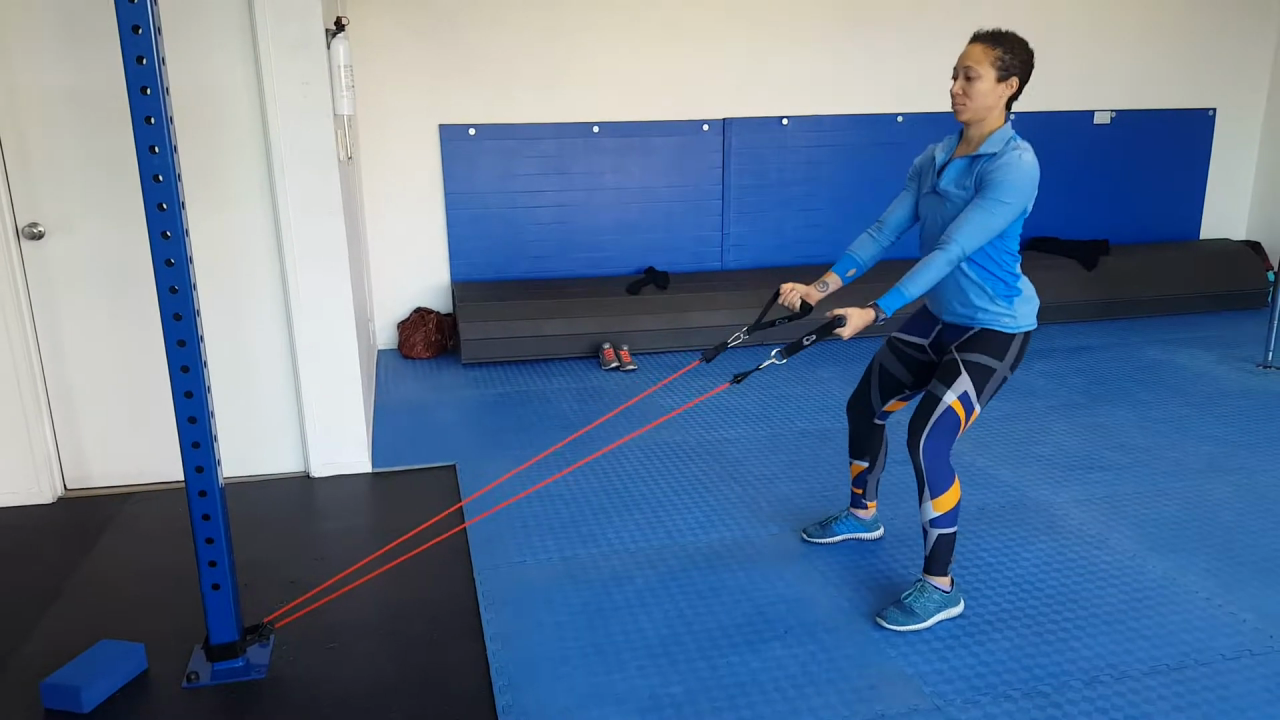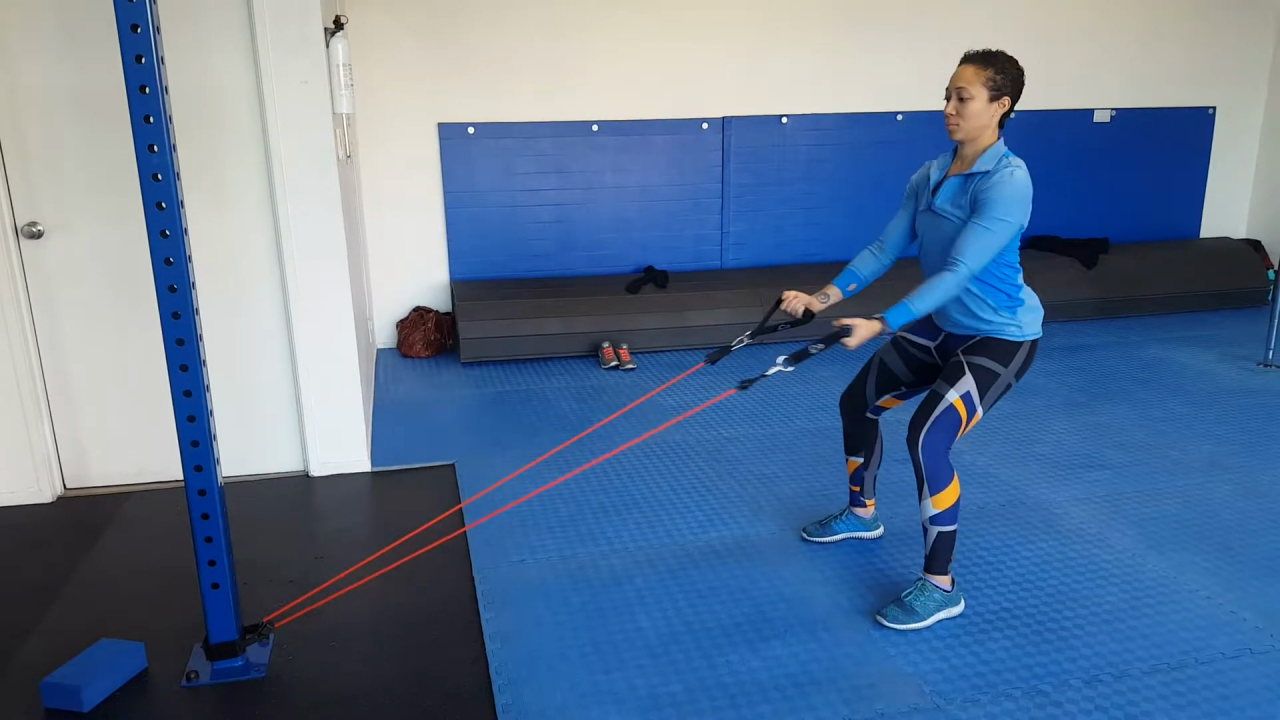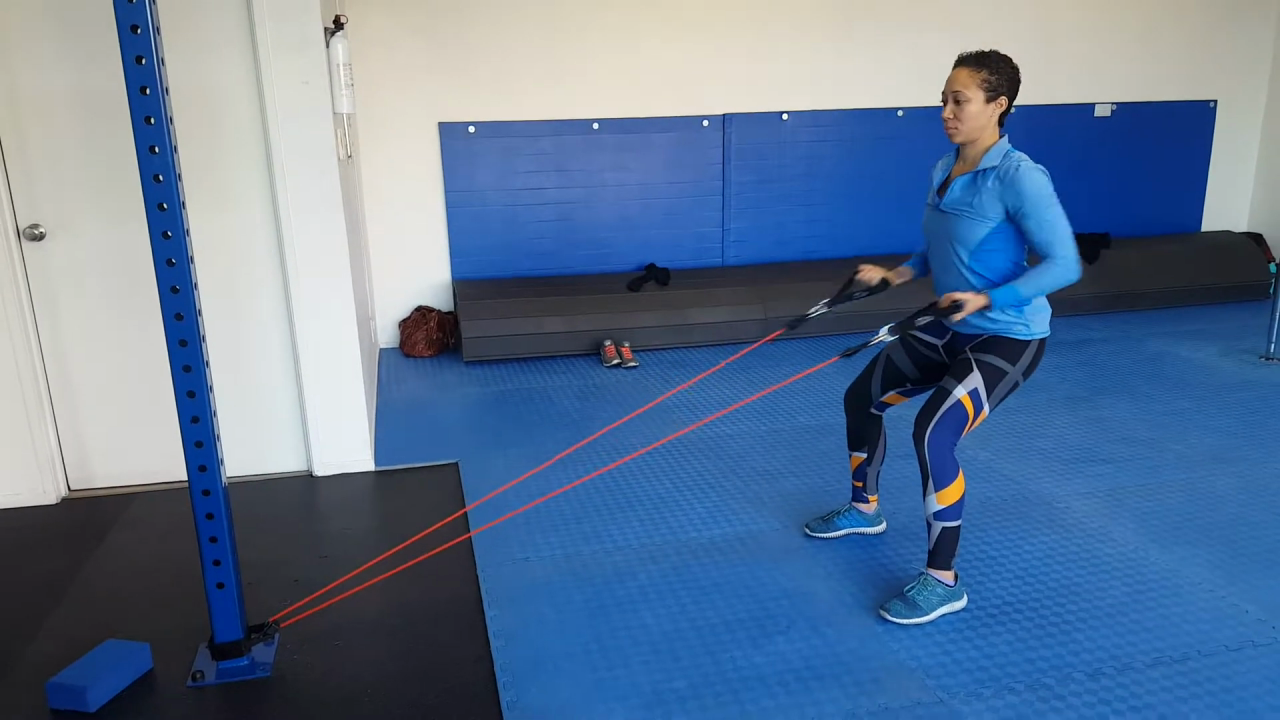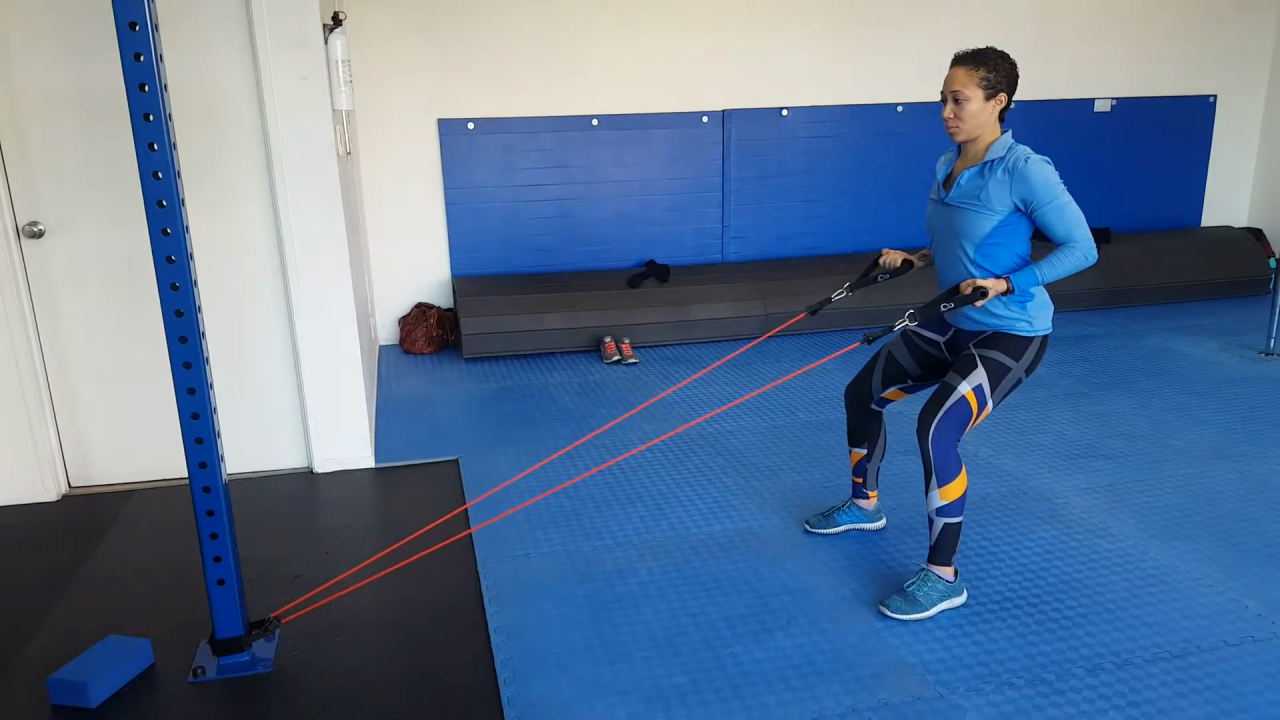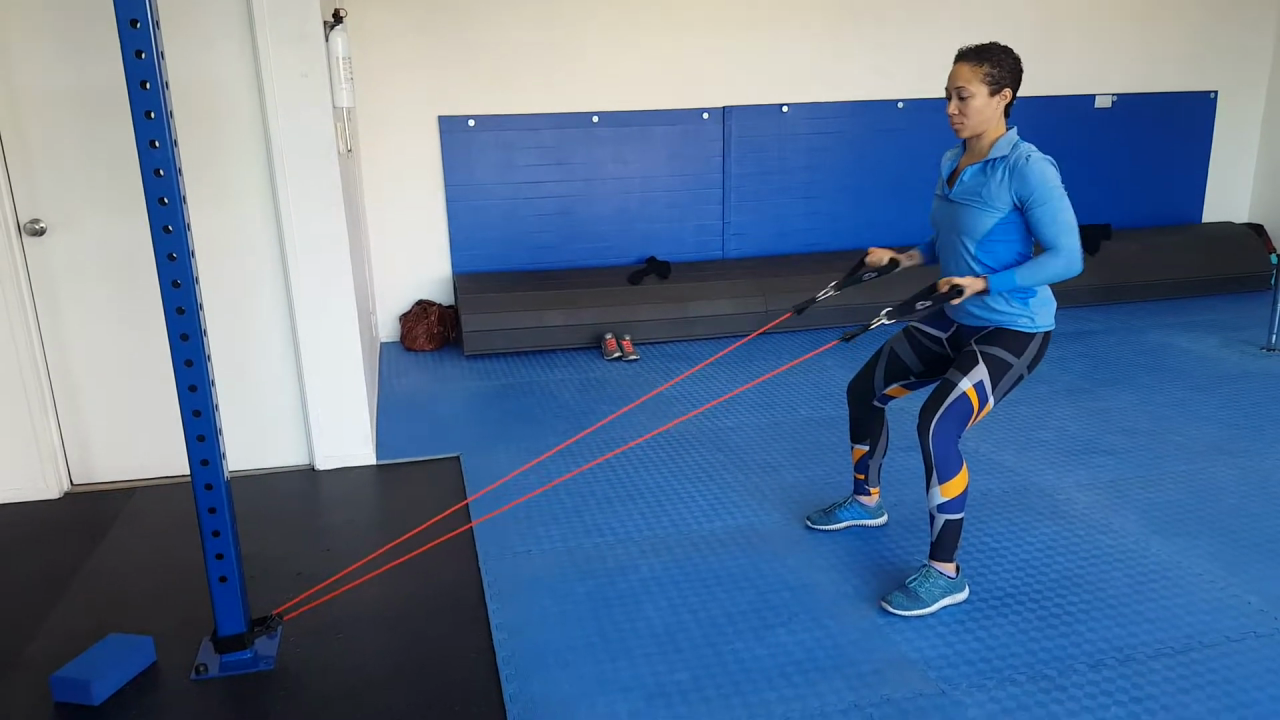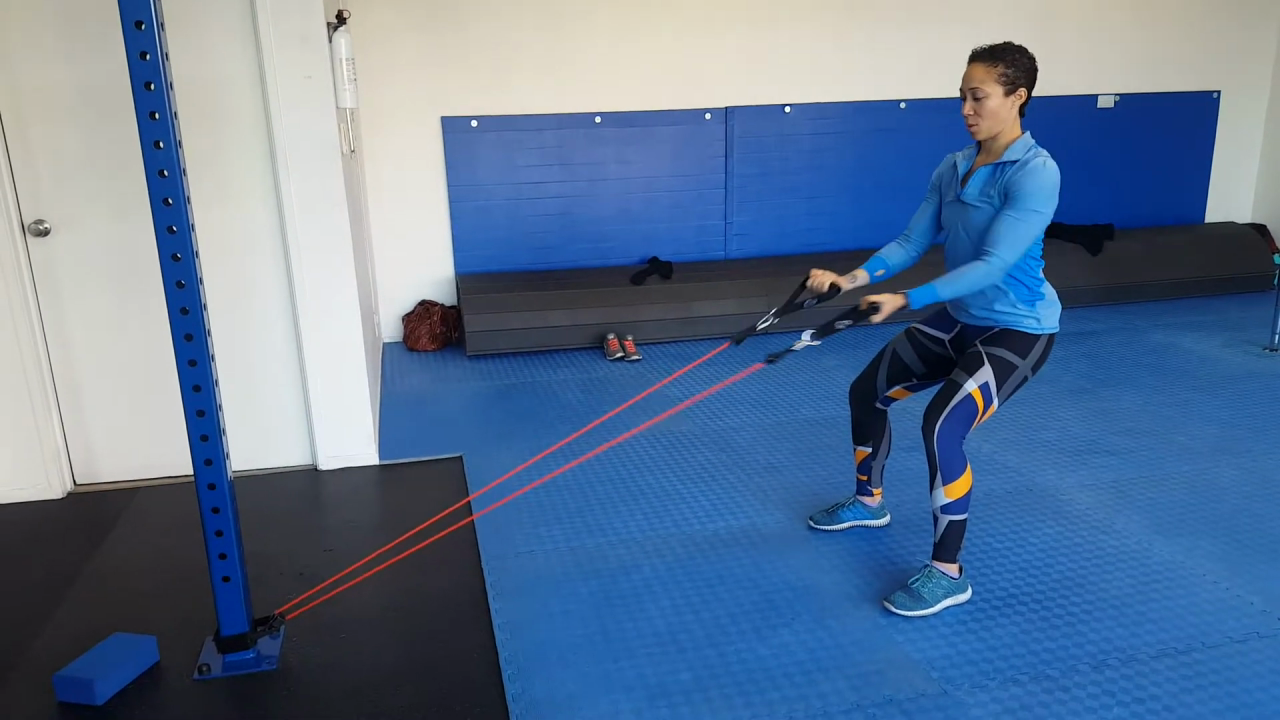
dt=0.4s
person 1, frame 1
left shoulder: (1015, 167)
right shoulder: (934, 159)
left elbow: (949, 252)
right elbow: (884, 231)
left wrist: (875, 312)
right wrist: (822, 286)
left hip: (995, 328)
right hip: (939, 317)
left knee: (928, 439)
right knee: (865, 405)
left ankle: (940, 586)
right ankle: (863, 513)
person 1, frame 2
left shoulder: (1007, 182)
right shoulder: (929, 176)
left elbow: (958, 275)
right elbow: (885, 248)
left wrist: (878, 324)
right wrist: (823, 297)
left hip: (1000, 337)
right hip: (943, 328)
left knee: (927, 437)
right knee: (857, 401)
left ankle: (940, 585)
right ankle: (862, 512)
person 1, frame 3
left shoulder: (1019, 178)
right shoulder: (943, 172)
left elbow: (1065, 265)
left wrist: (985, 299)
right wrist: (898, 273)
left hip: (1009, 336)
right hip: (951, 330)
left knee: (932, 432)
right knee: (861, 397)
left ankle: (943, 581)
right ankle: (864, 508)
person 1, frame 4
left shoulder: (1025, 171)
right shoulder: (946, 167)
left elbow: (1081, 248)
left wrist: (1005, 284)
right wrist: (914, 259)
left hip: (1011, 332)
right hip: (953, 323)
left knee: (936, 428)
right knee: (861, 393)
left ankle: (943, 577)
right ankle: (864, 504)
person 1, frame 5
left shoulder: (1029, 169)
right shoulder: (950, 164)
left elbow: (1066, 258)
left wrist: (986, 284)
right wrist: (907, 257)
left hip: (1013, 328)
right hip: (956, 319)
left knee: (936, 424)
right knee: (864, 389)
left ankle: (945, 572)
right ankle: (866, 501)
person 1, frame 6
left shoulder: (1036, 173)
right shoulder: (953, 168)
left elbow: (993, 265)
right elbow: (912, 241)
left wrist: (905, 300)
right wrist: (850, 279)
left hip: (1017, 329)
right hip: (959, 320)
left knee: (942, 425)
right knee: (866, 391)
left ankle: (948, 573)
right ankle: (868, 501)
